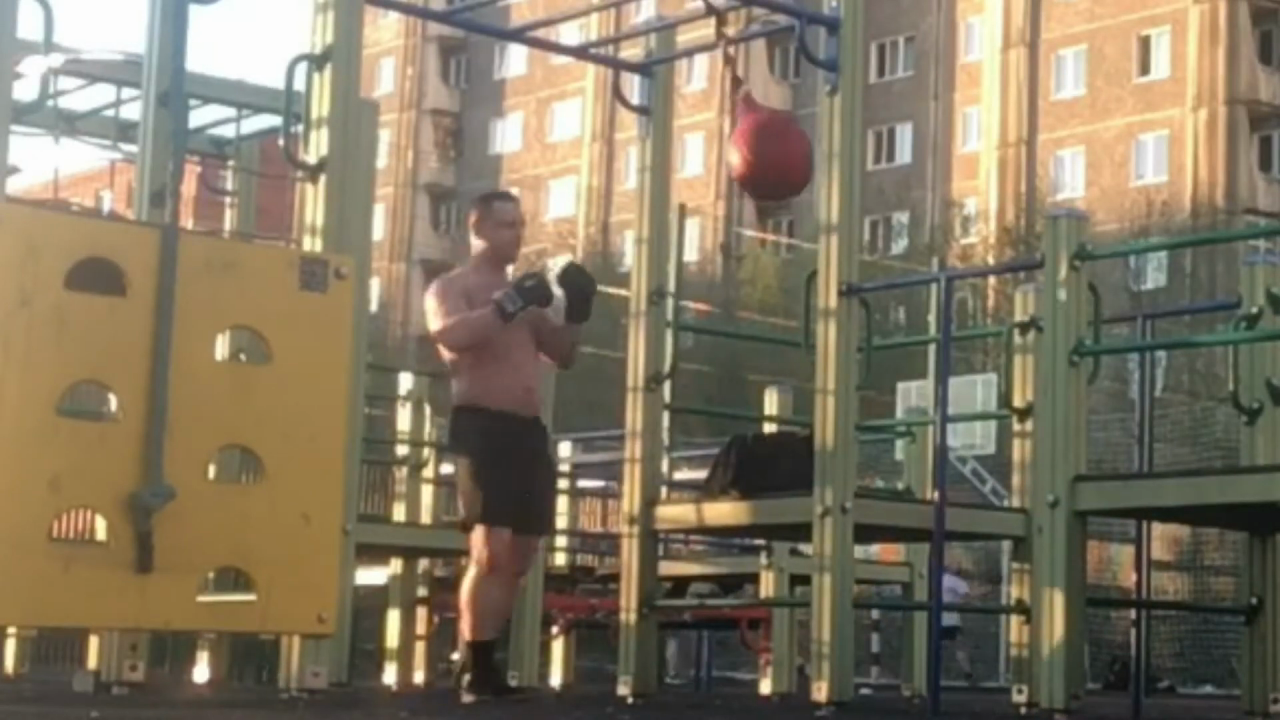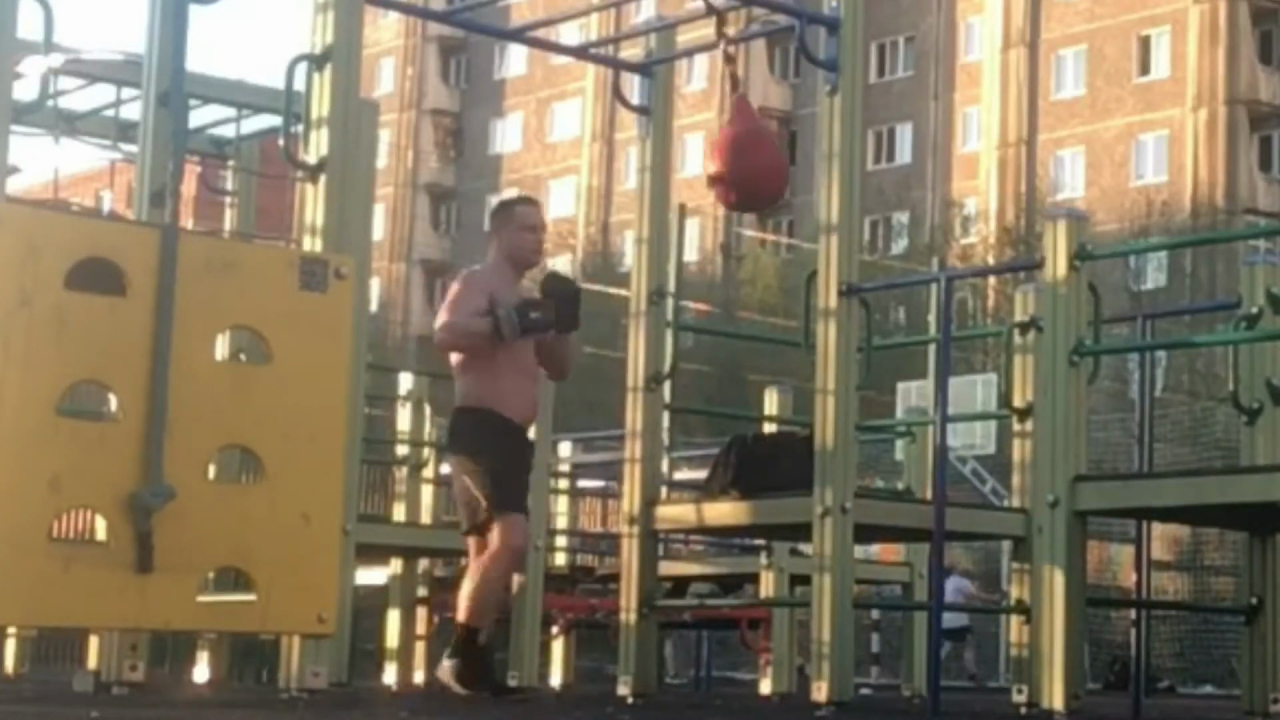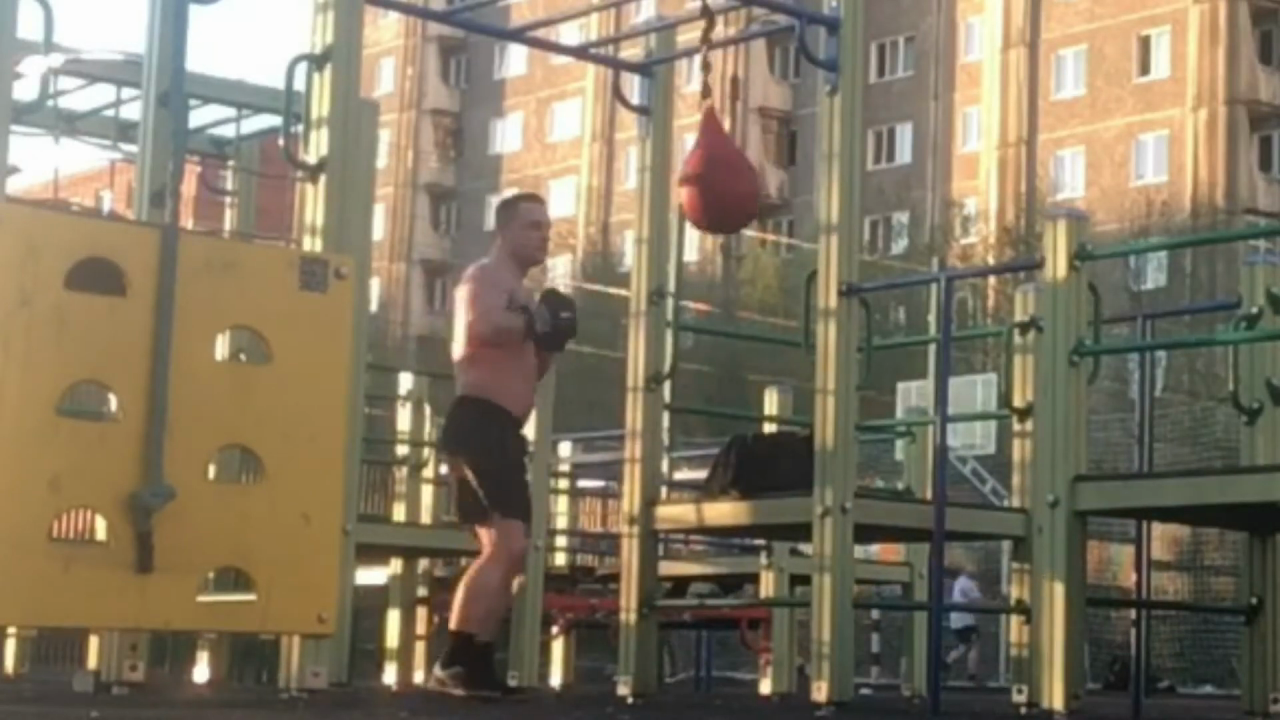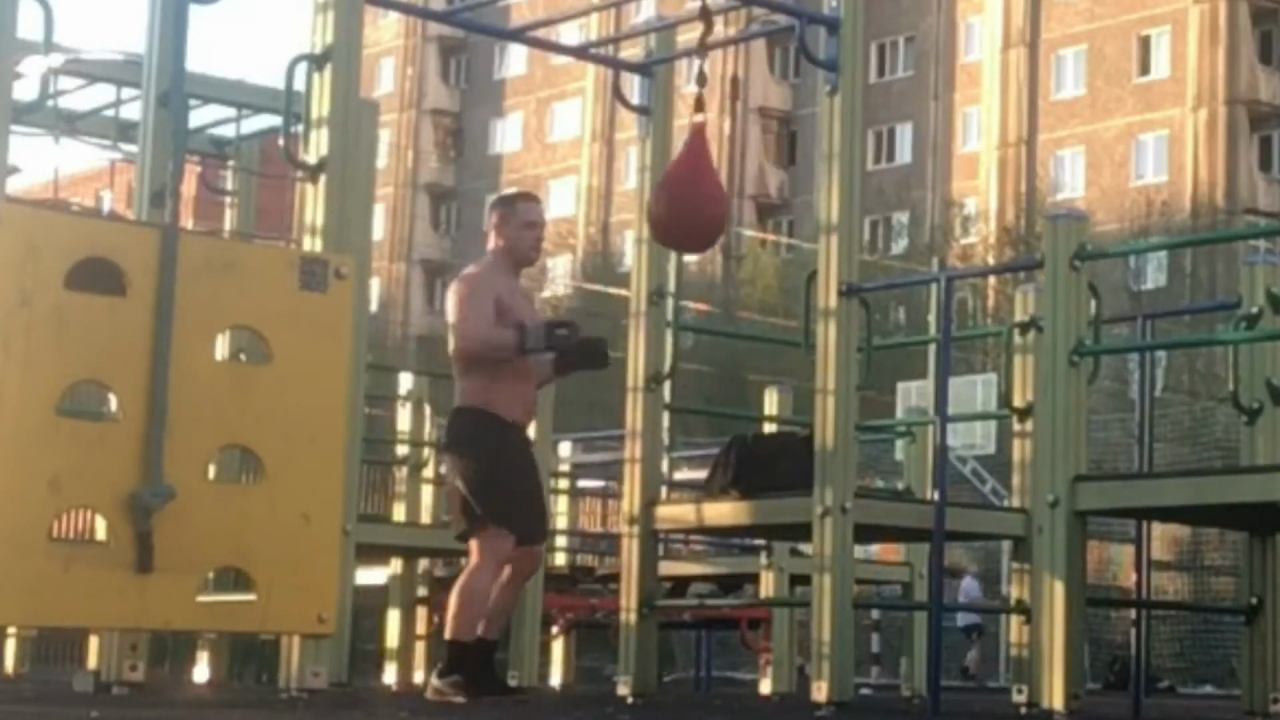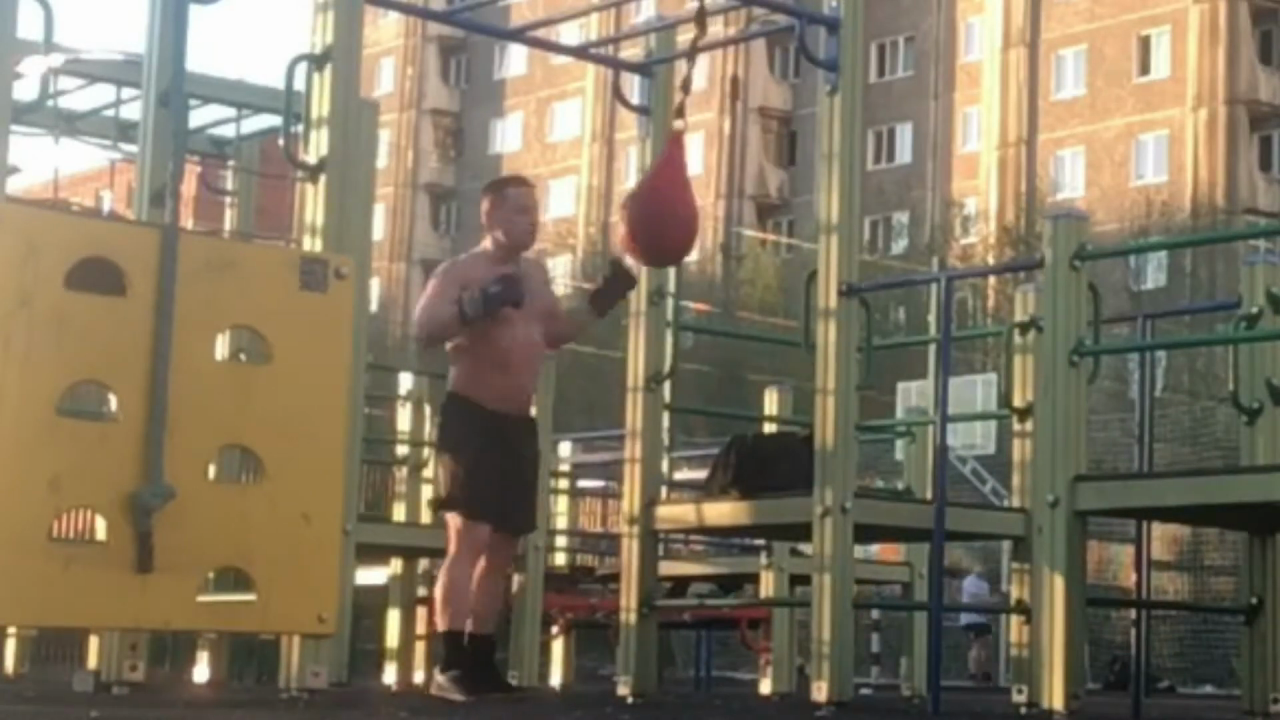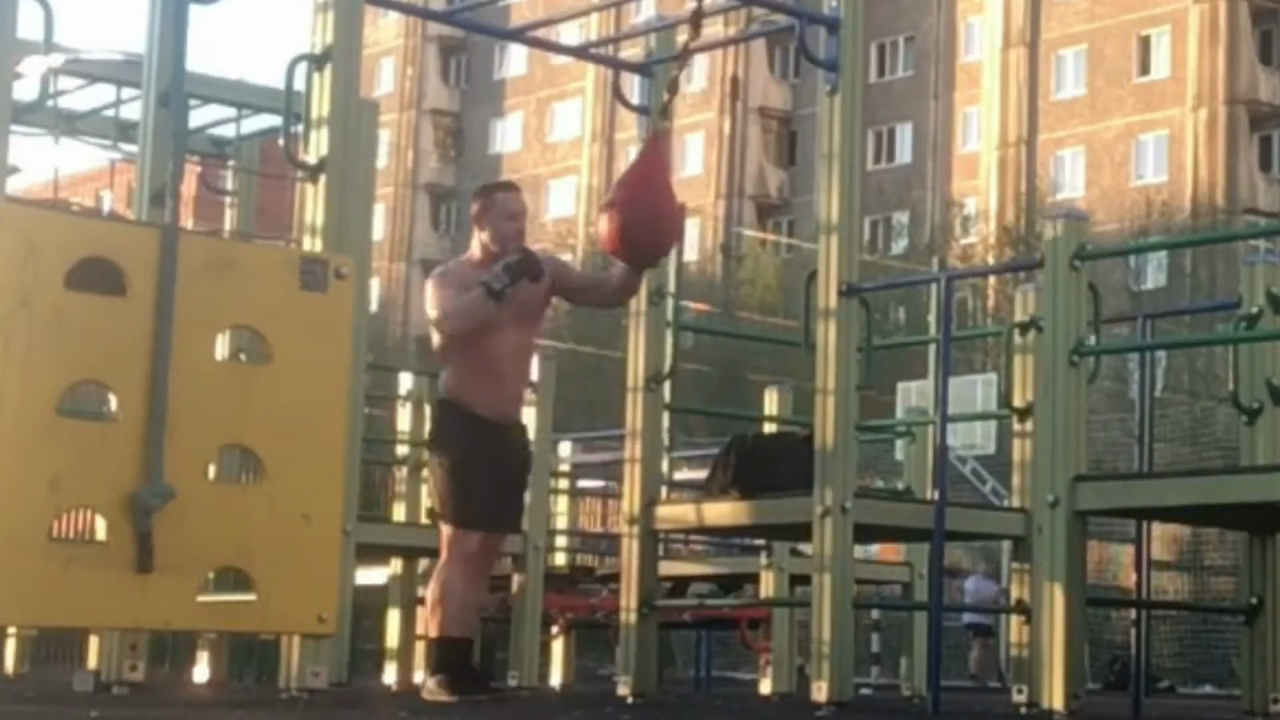
dt=0.1s
person 1, frame 1
left shoulder: (522, 290)
right shoulder: (449, 288)
left elbow: (565, 355)
right elbow: (452, 335)
left wrist: (577, 314)
right wrist: (511, 301)
left hip: (527, 433)
right hip: (483, 429)
left knee: (519, 556)
right knee: (489, 552)
left ankle: (480, 664)
right ankle: (472, 662)
person 1, frame 2
left shoulder: (525, 297)
right shoulder: (477, 283)
left elbow: (559, 370)
right elbow: (446, 334)
left wrist: (563, 321)
right wrist: (508, 323)
left hip: (511, 439)
right hip: (480, 433)
left knee: (492, 554)
right knee: (510, 541)
left ankle: (472, 660)
right ankle: (459, 653)
person 1, frame 3
left shoulder: (516, 291)
right shoulder: (489, 277)
left elbow: (529, 373)
right elbow: (482, 329)
left wrist: (544, 342)
right wrist: (540, 324)
left hip: (498, 433)
right hip: (480, 426)
left knee: (506, 552)
right knee: (508, 544)
left ankle: (476, 664)
right ankle: (454, 660)
person 1, frame 4
left shoulder: (515, 295)
right shoulder: (476, 282)
right elbow: (465, 345)
left wrist: (567, 358)
right wrist: (538, 339)
left hip: (506, 440)
right hip: (481, 434)
left knee: (523, 557)
right knee: (492, 554)
left ankle: (477, 664)
right ankle: (449, 671)
person 1, frame 5
left shoulder: (534, 275)
right shoulder: (458, 271)
left elbow: (555, 334)
right elbow: (423, 328)
left wrist: (600, 301)
right wrist: (476, 304)
left hip: (516, 428)
right hip: (469, 422)
left knee: (503, 548)
right knee: (468, 542)
left ankle: (477, 662)
right ankle: (449, 667)
person 1, frame 6
left shoulder: (542, 270)
right shoulder: (450, 279)
left elbow: (604, 292)
right elbow: (448, 331)
left wrist: (633, 269)
right wrist: (500, 283)
left hip: (506, 432)
right hip: (461, 427)
left knee: (485, 552)
right knee: (460, 548)
left ankle: (459, 664)
right ankle: (440, 671)
